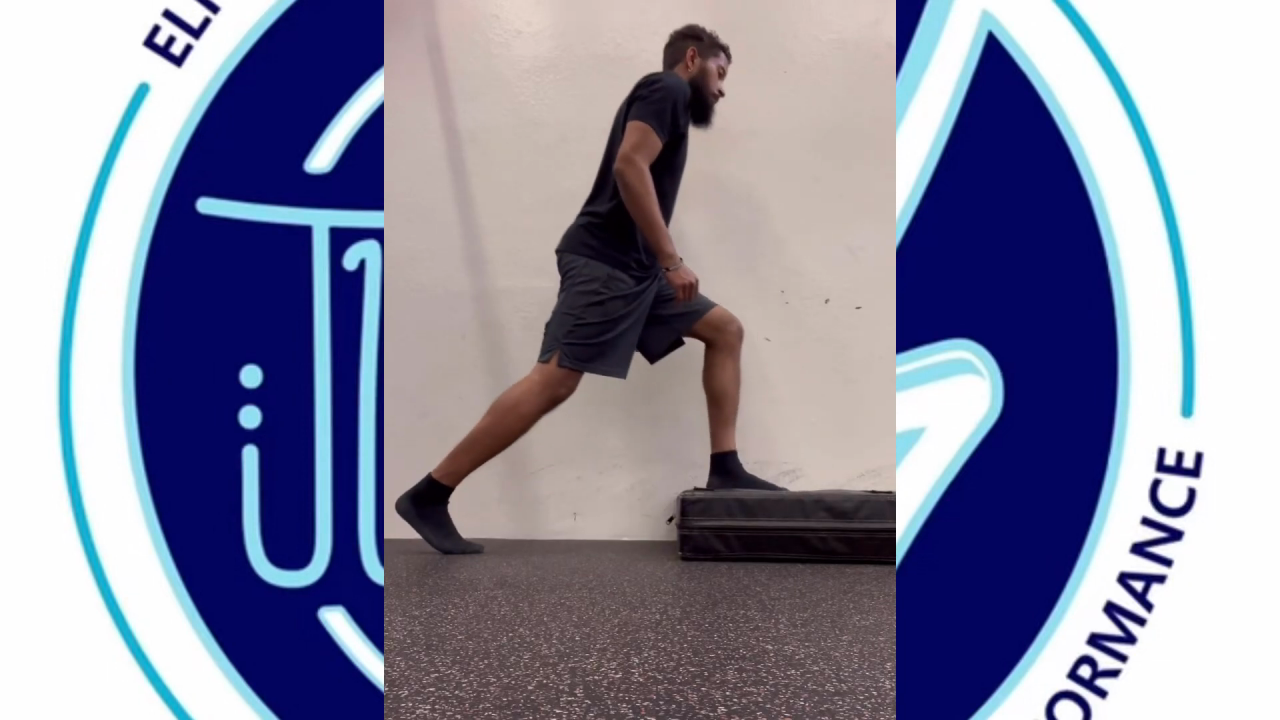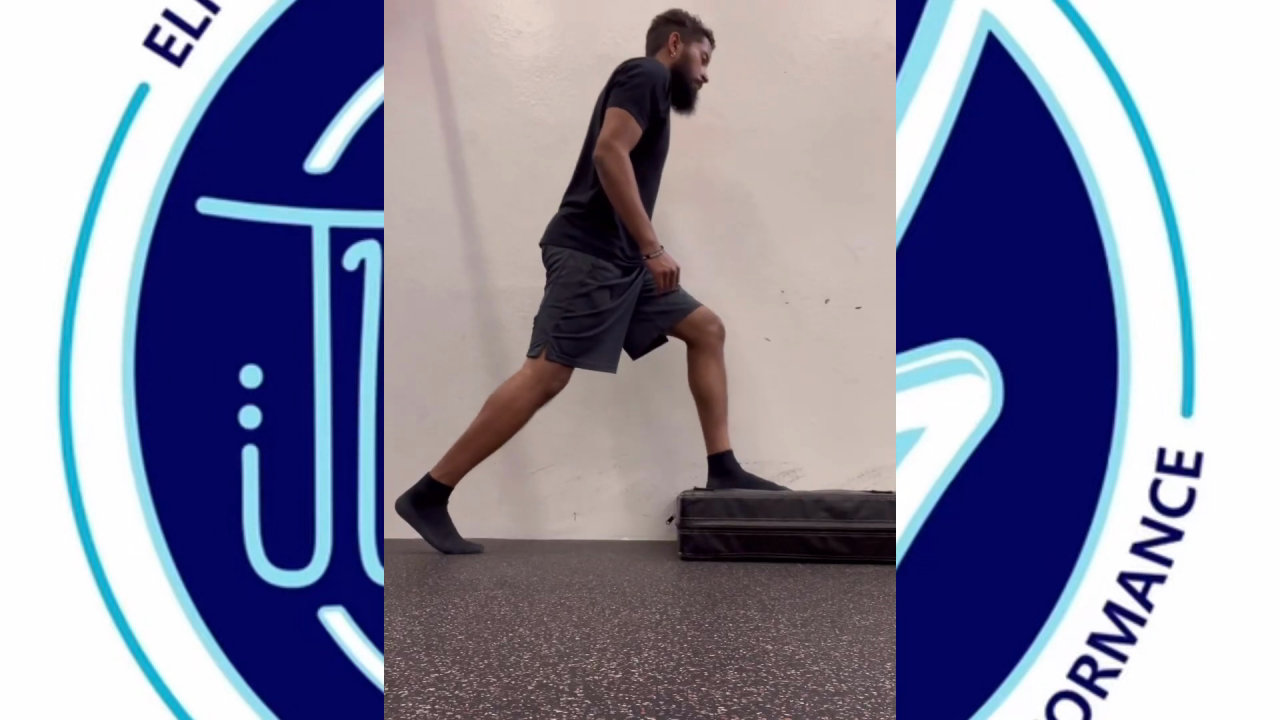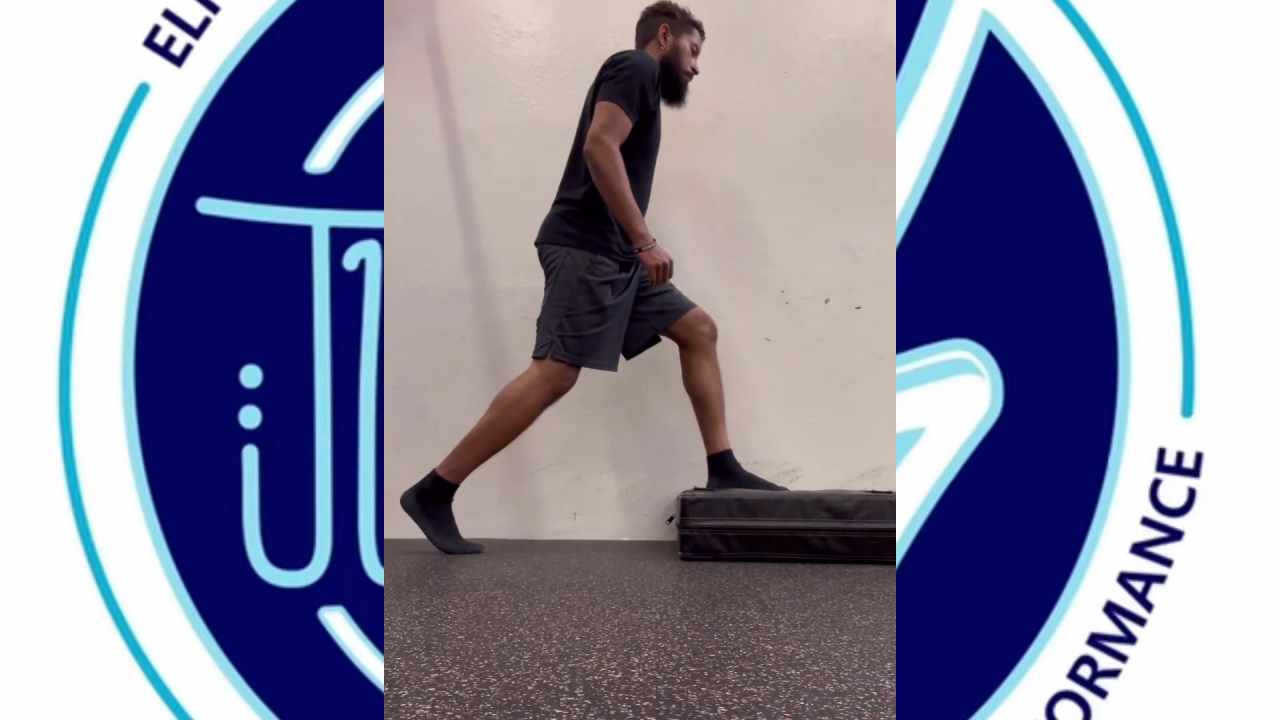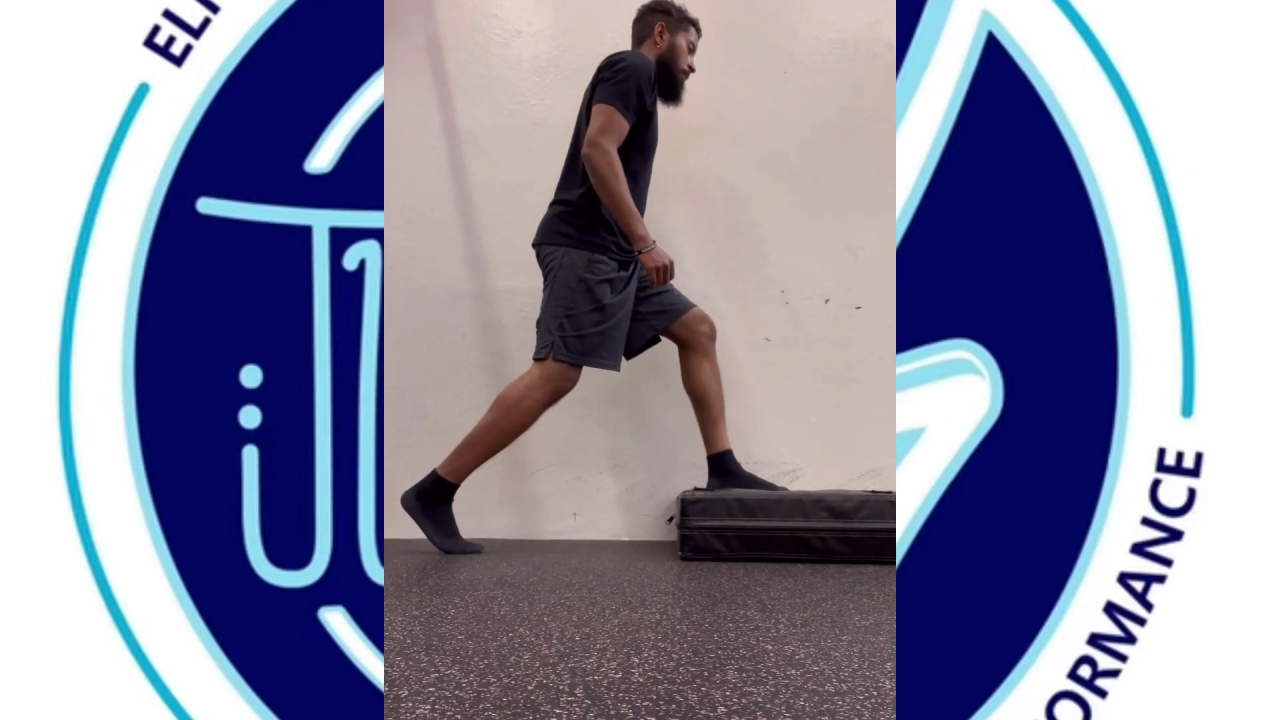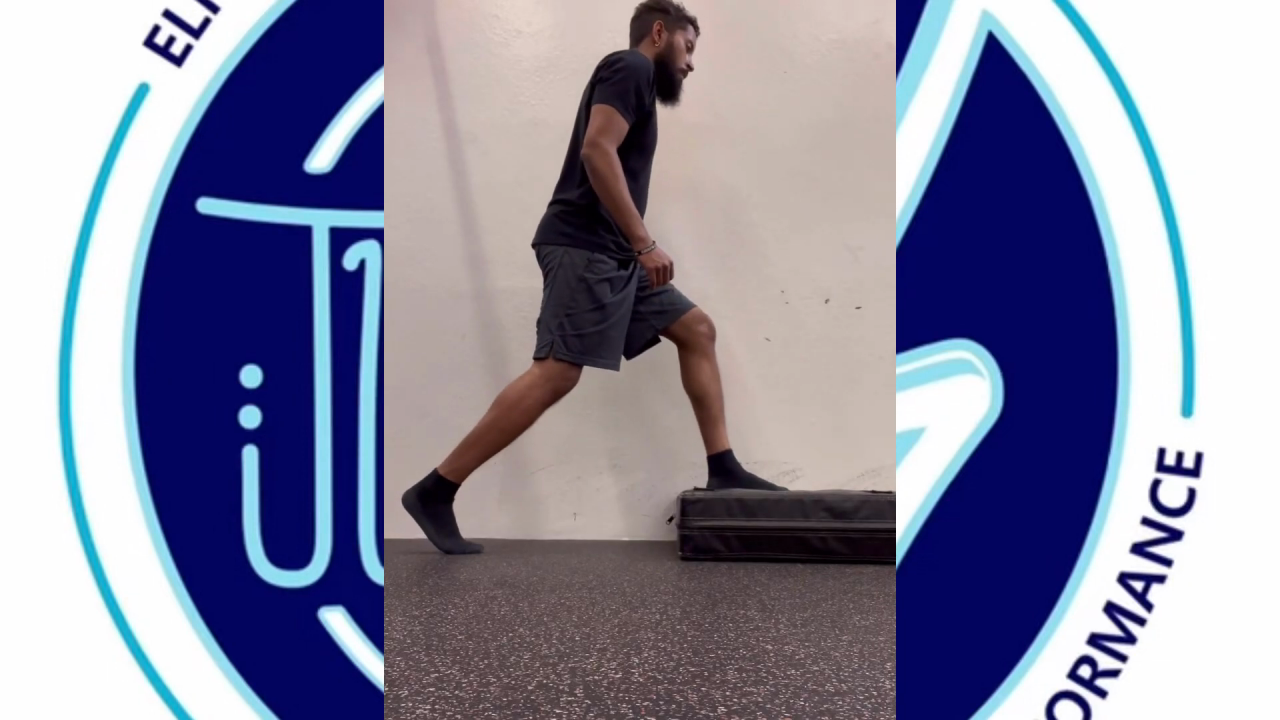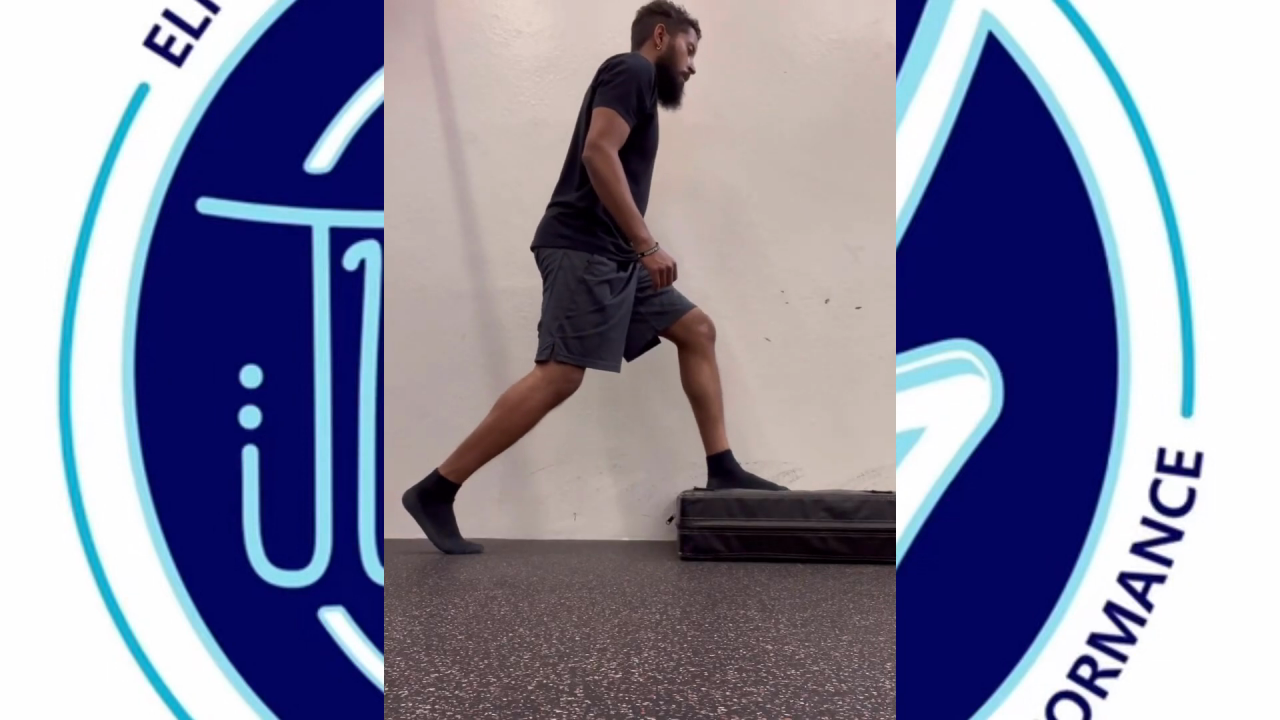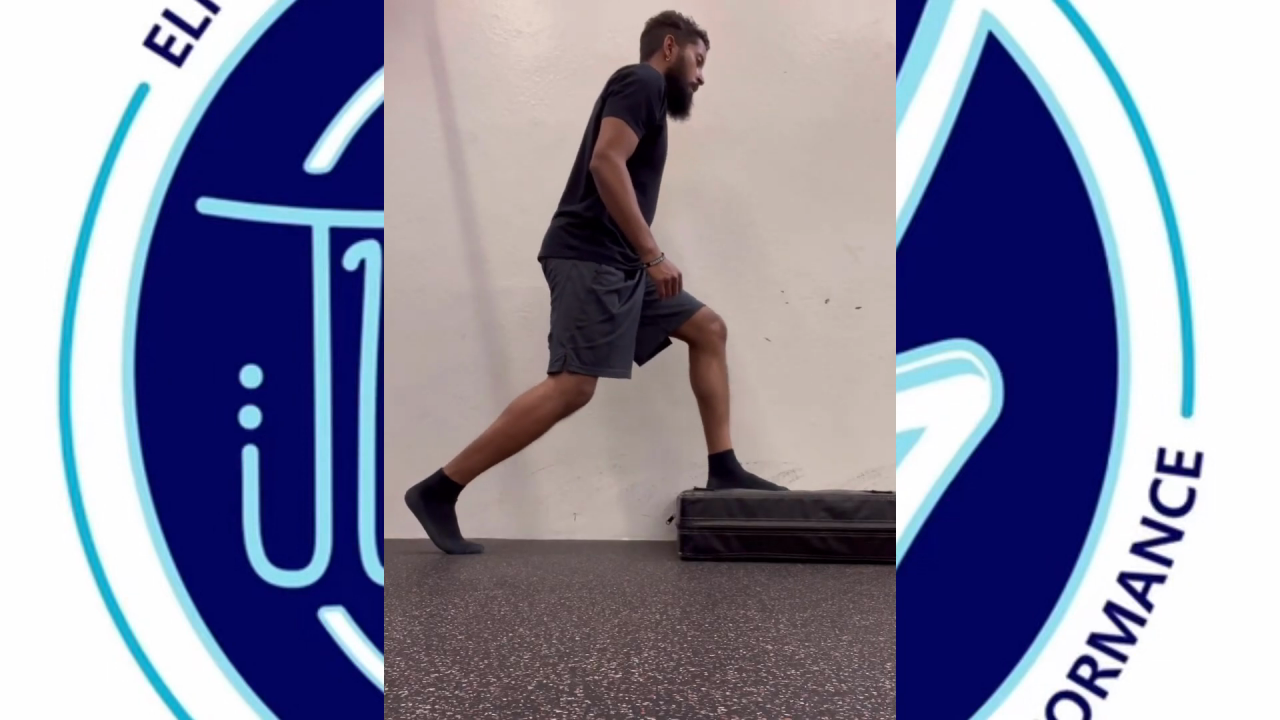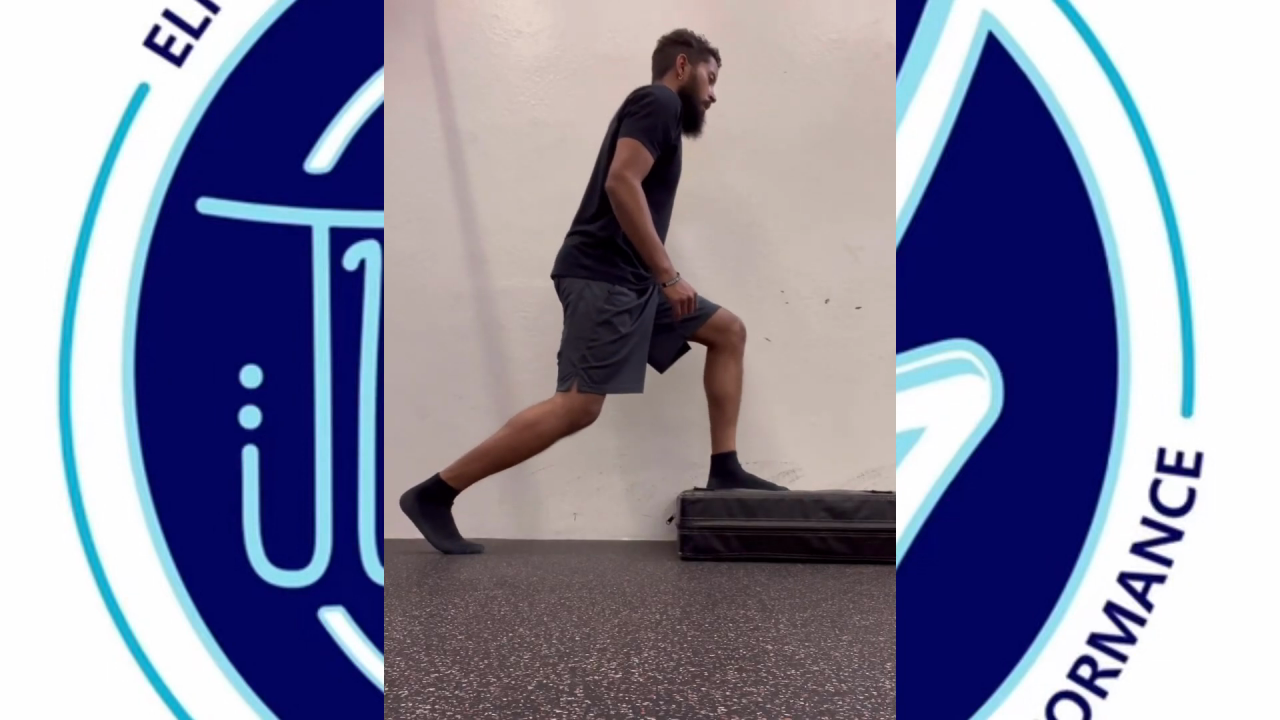
dt=0.2s
person 1, frame 1
left shoulder: (667, 100)
right shoulder: (667, 87)
right elbow: (629, 166)
right wrist: (672, 259)
left hip: (635, 266)
right hip: (605, 260)
left knee: (726, 330)
right knee: (554, 380)
left ankle: (725, 469)
right ankle: (428, 495)
person 1, frame 2
left shoulder: (651, 88)
right shoulder: (646, 73)
right elbow: (608, 153)
right wrist: (653, 247)
left hip: (620, 257)
right hip: (590, 249)
left knee: (707, 330)
right knee: (547, 374)
left ankle: (723, 469)
right ankle: (428, 495)
person 1, frame 3
left shoulder: (641, 81)
right shoulder: (636, 66)
right elbow: (599, 146)
right wrist: (645, 240)
left hip: (614, 253)
right hip: (586, 246)
left knee: (699, 330)
right knee: (554, 373)
left ankle: (723, 469)
right ankle: (433, 493)
person 1, frame 4
left shoulder: (637, 81)
right shoulder: (632, 67)
right elbow: (597, 149)
right wrist: (645, 241)
left hip: (613, 253)
right hip: (584, 246)
left knee: (698, 330)
right knee: (555, 373)
left ankle: (723, 469)
right ankle: (433, 492)
person 1, frame 5
left shoulder: (635, 80)
right shoulder: (630, 66)
right elbow: (597, 150)
right wrist: (645, 242)
left hip: (611, 252)
right hip: (584, 245)
left knee: (697, 330)
right knee: (556, 373)
left ankle: (723, 469)
right ankle: (434, 491)
person 1, frame 6
left shoulder: (637, 85)
right shoulder: (632, 70)
right elbow: (598, 153)
right wrist: (647, 244)
left hip: (611, 254)
right hip: (583, 248)
left knee: (697, 331)
right knee: (558, 376)
left ankle: (722, 469)
right ankle: (435, 491)
person 1, frame 7
left shoulder: (644, 94)
right shoulder: (642, 80)
right elbow: (605, 162)
right wrist: (653, 254)
left hip: (618, 262)
right hip: (590, 256)
left knee: (708, 329)
right knee: (572, 386)
left ankle: (723, 470)
right ankle: (438, 490)
person 1, frame 8
left shoulder: (657, 113)
right shoulder: (658, 101)
right elbow: (620, 183)
right wrist: (668, 274)
left hip: (630, 277)
right hip: (602, 274)
left knee: (729, 331)
right knee: (578, 405)
left ankle: (725, 470)
right ankle: (433, 494)
